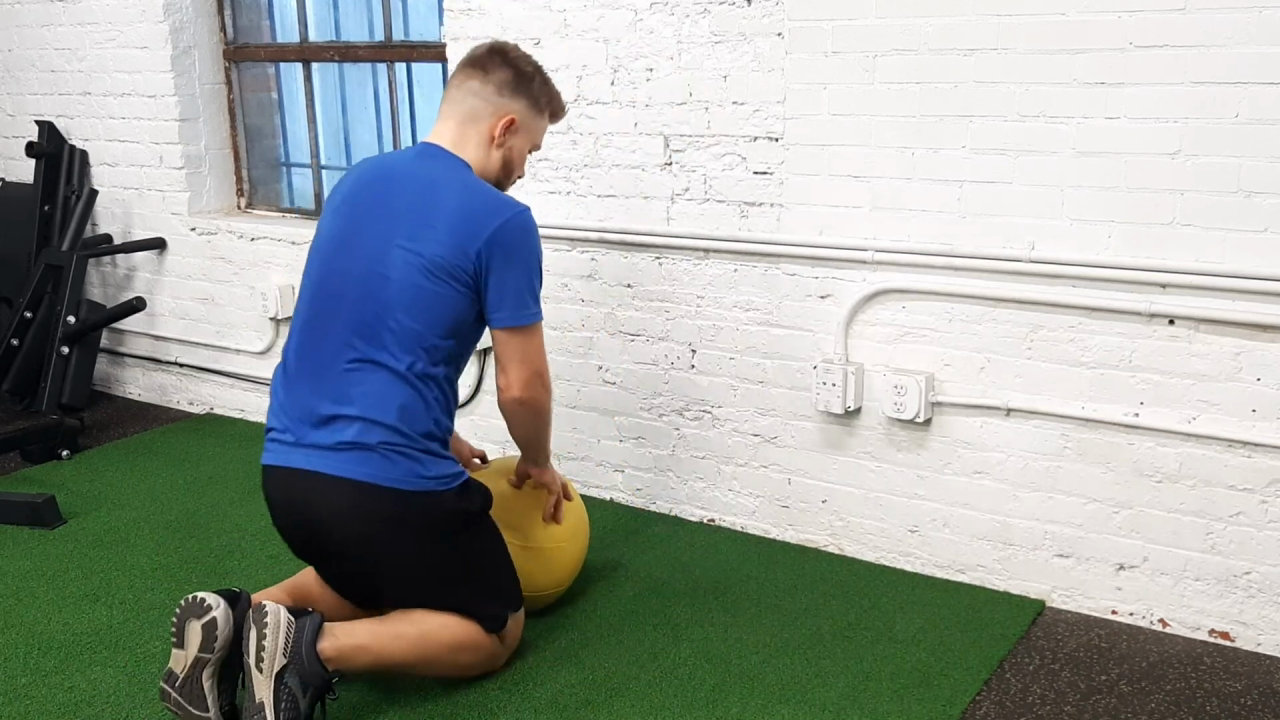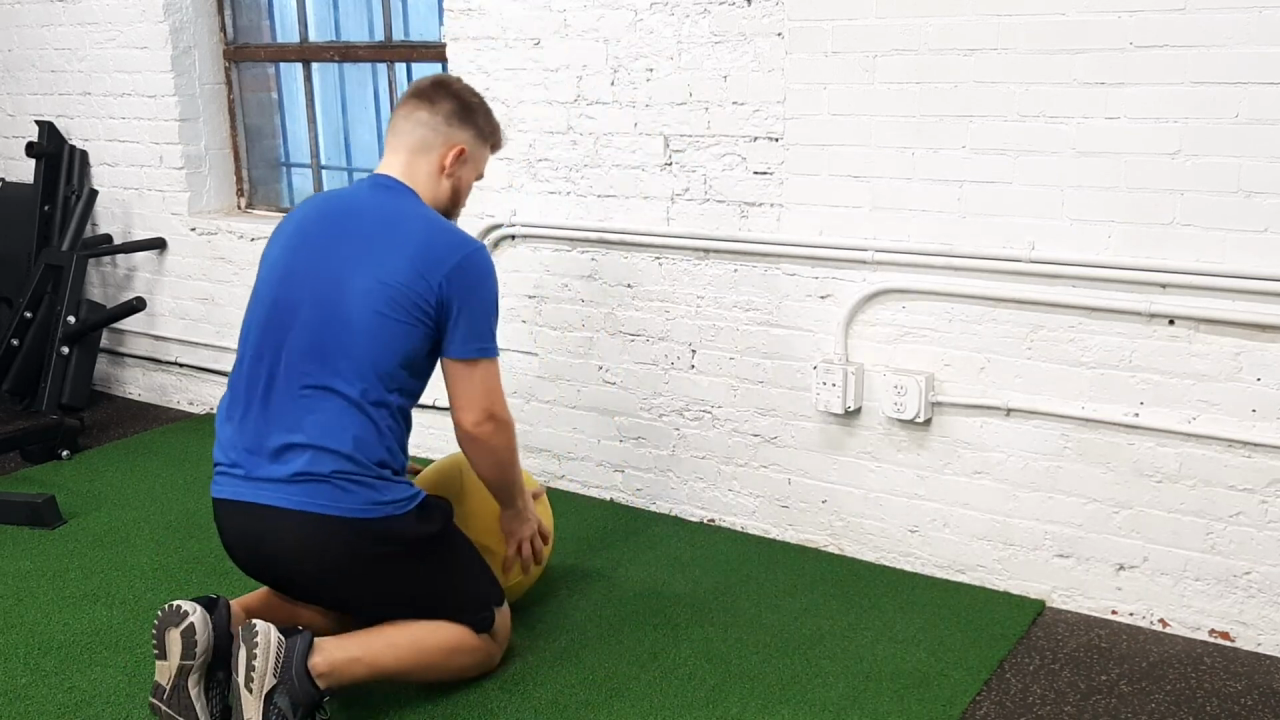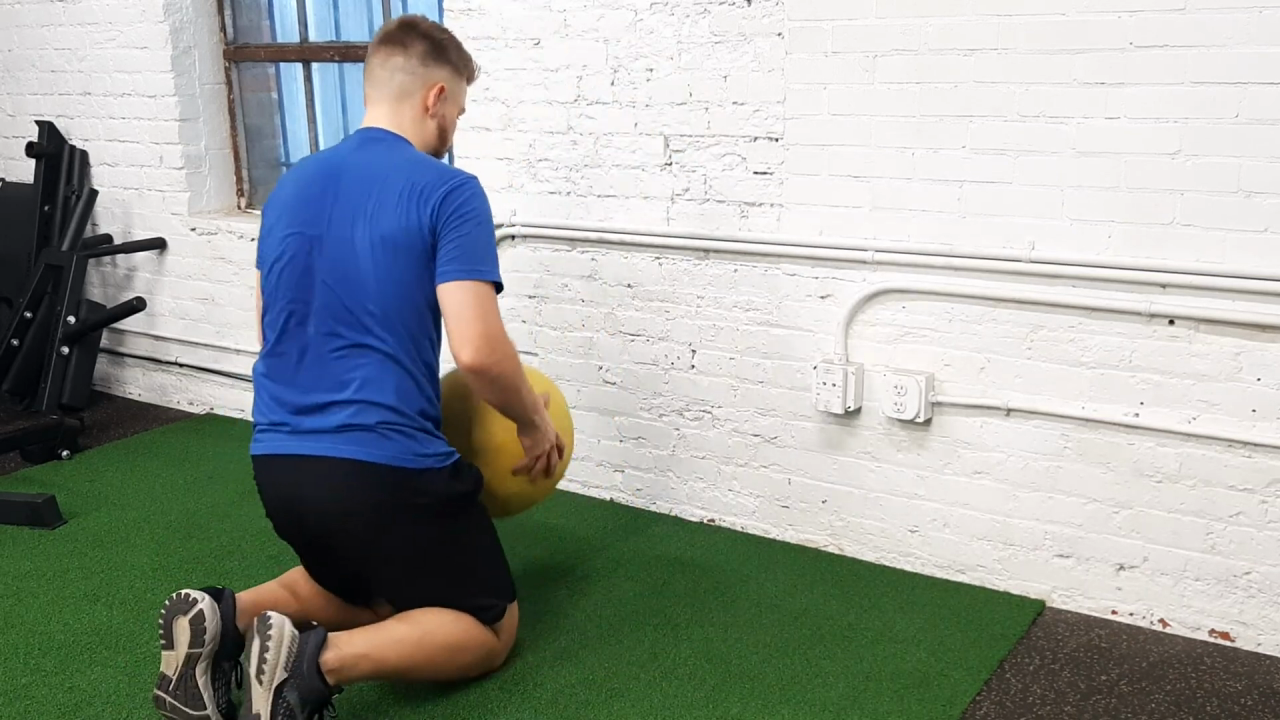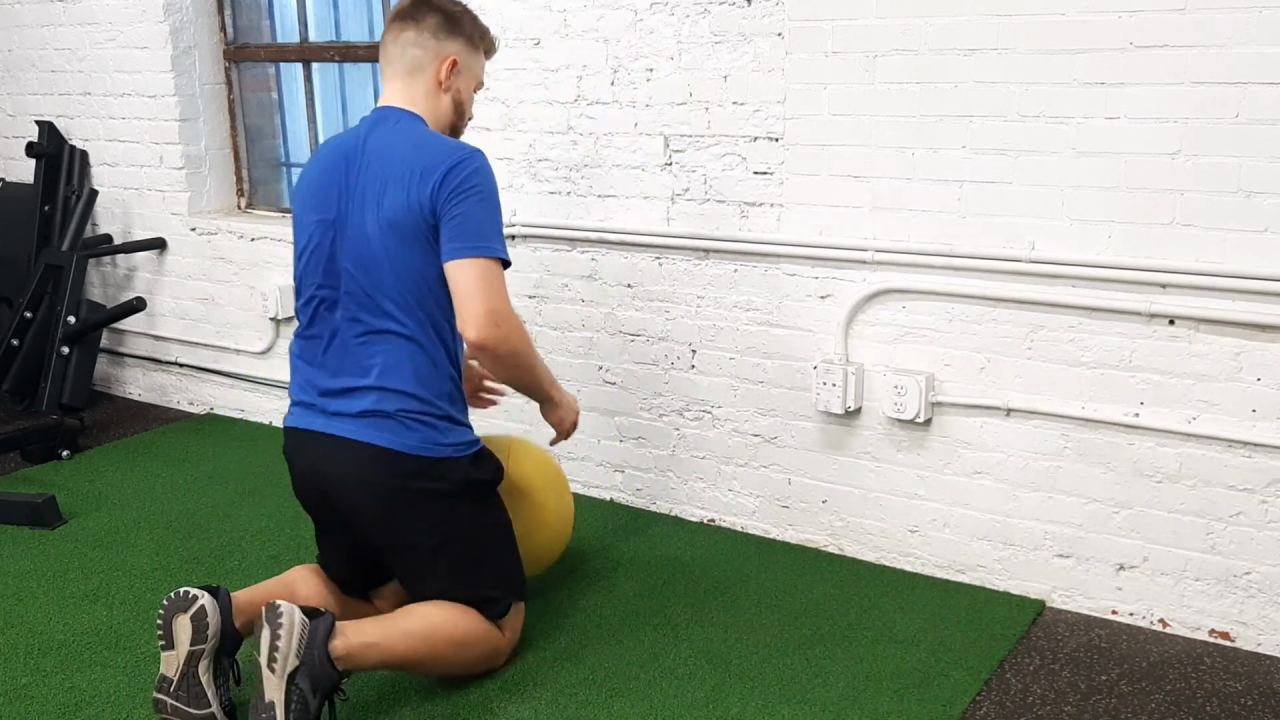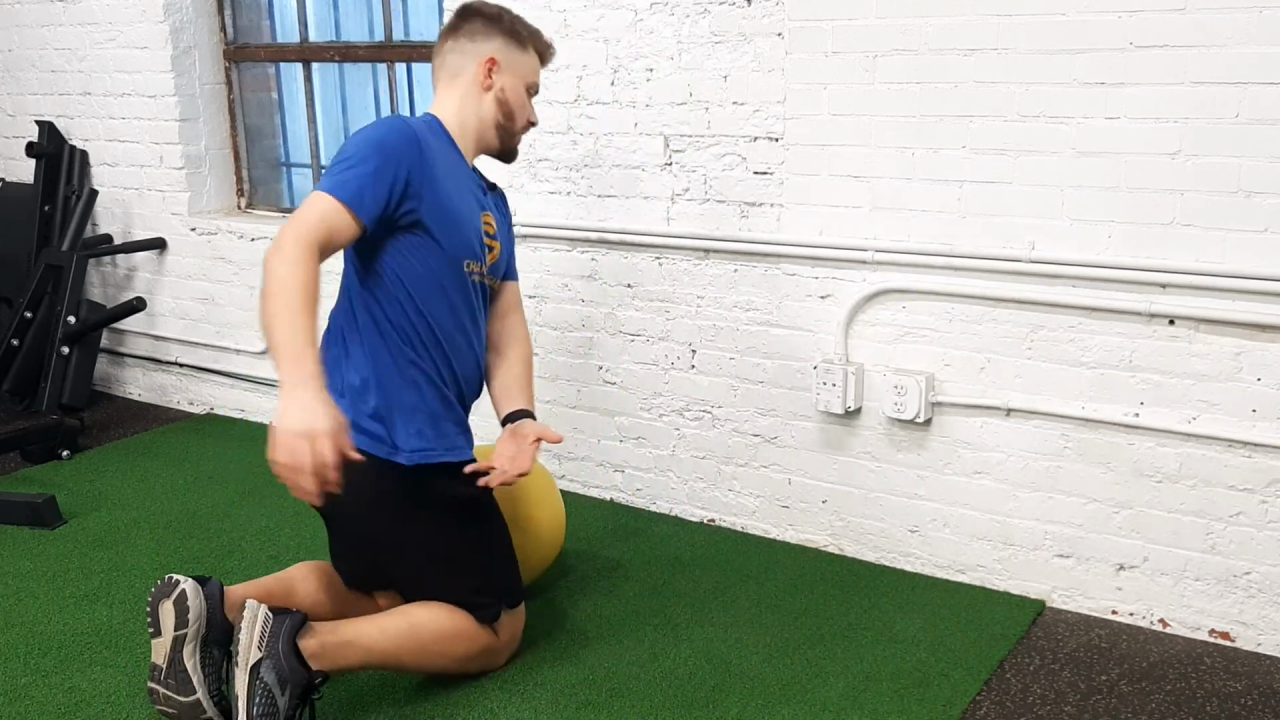
dt=0.4s
person 1, frame 1
left shoulder: (356, 182)
right shoulder: (500, 222)
right elbow: (520, 390)
right wrist: (538, 466)
left hip: (285, 471)
right hip: (385, 483)
left knee: (372, 583)
right knee: (493, 630)
left ankle: (241, 614)
right ankle: (318, 649)
person 1, frame 2
left shoulder: (301, 220)
right shoulder: (456, 257)
right elbow: (479, 423)
right wrist: (517, 509)
left hip: (238, 505)
right hip: (343, 513)
left knee: (357, 589)
right knee: (484, 631)
left ankle: (221, 626)
right ankle: (310, 666)
person 1, frame 3
left shoulder: (291, 187)
right shoulder: (449, 193)
right elbow: (479, 352)
right wrist: (533, 422)
left hip: (279, 462)
right hip: (386, 466)
left knee: (366, 591)
right knee: (487, 630)
left ankle: (225, 617)
right ankle: (319, 659)
person 1, frame 4
left shoulder: (323, 163)
right shoulder: (456, 166)
right elbow: (485, 329)
right wrist: (548, 390)
left hip: (314, 437)
right hip: (409, 449)
left knee: (369, 588)
right knee: (493, 625)
left ankle: (223, 615)
right ankle: (327, 645)
person 1, frame 5
left shoulder: (488, 202)
right shoulder: (402, 147)
left elbow: (505, 325)
right elbow: (294, 250)
left wrist: (515, 420)
right wrist: (303, 391)
left hip: (396, 446)
right hip: (393, 453)
left knee: (378, 589)
right knee: (493, 629)
left ankle: (218, 607)
right ankle: (301, 647)
